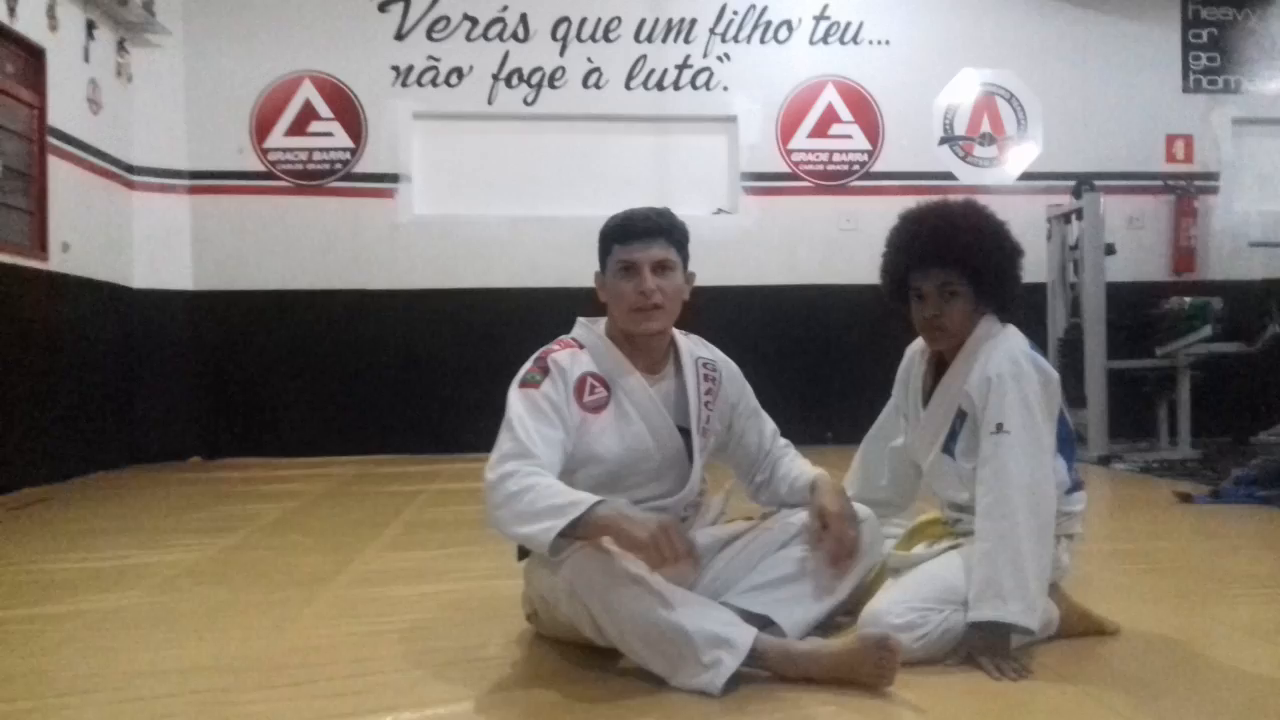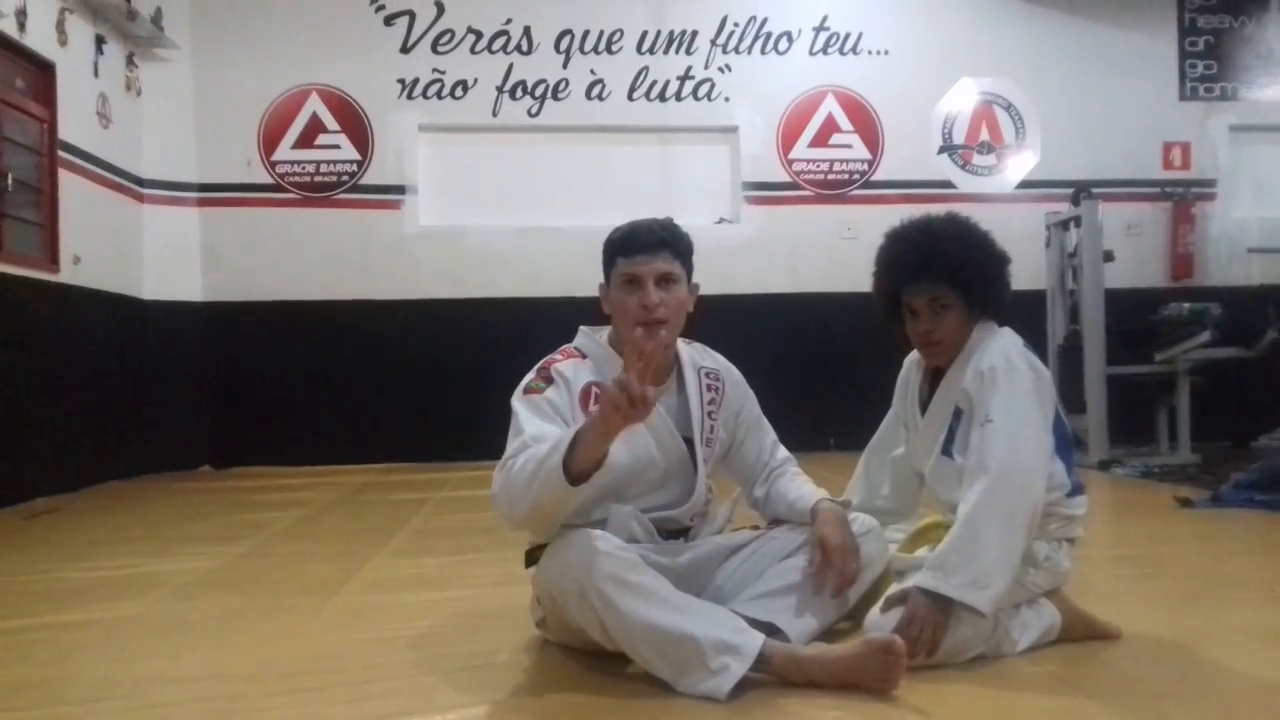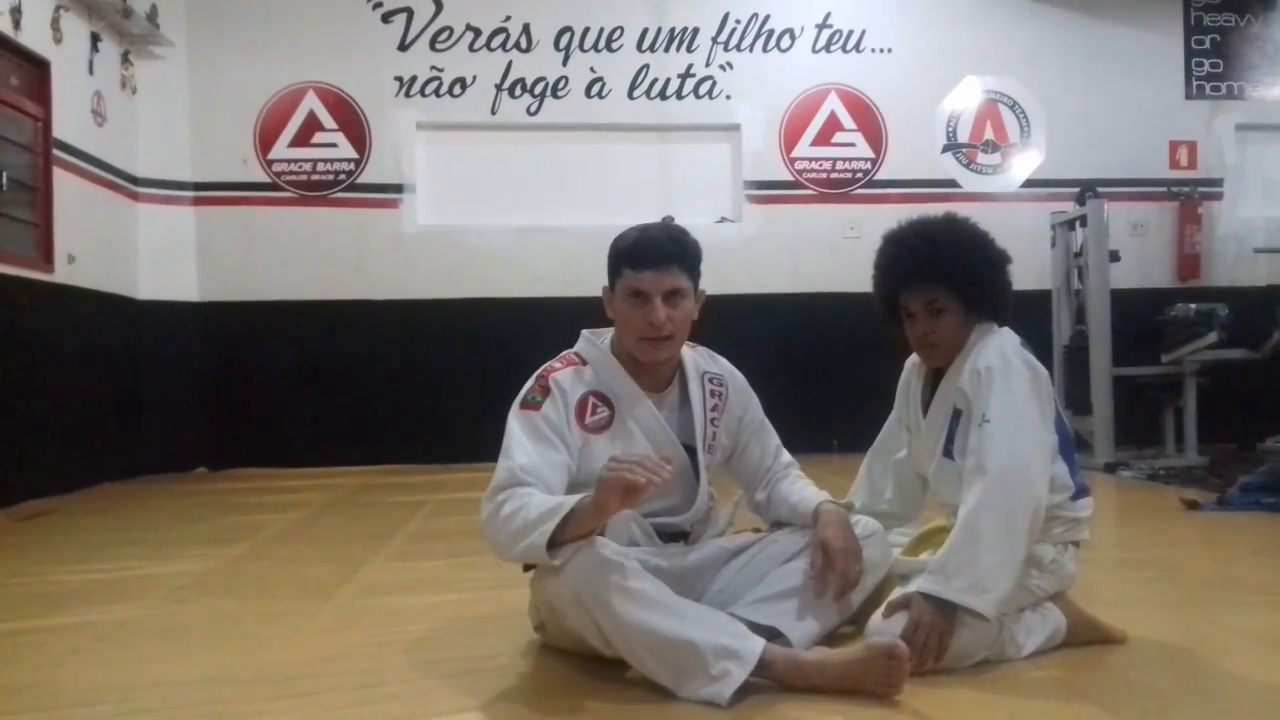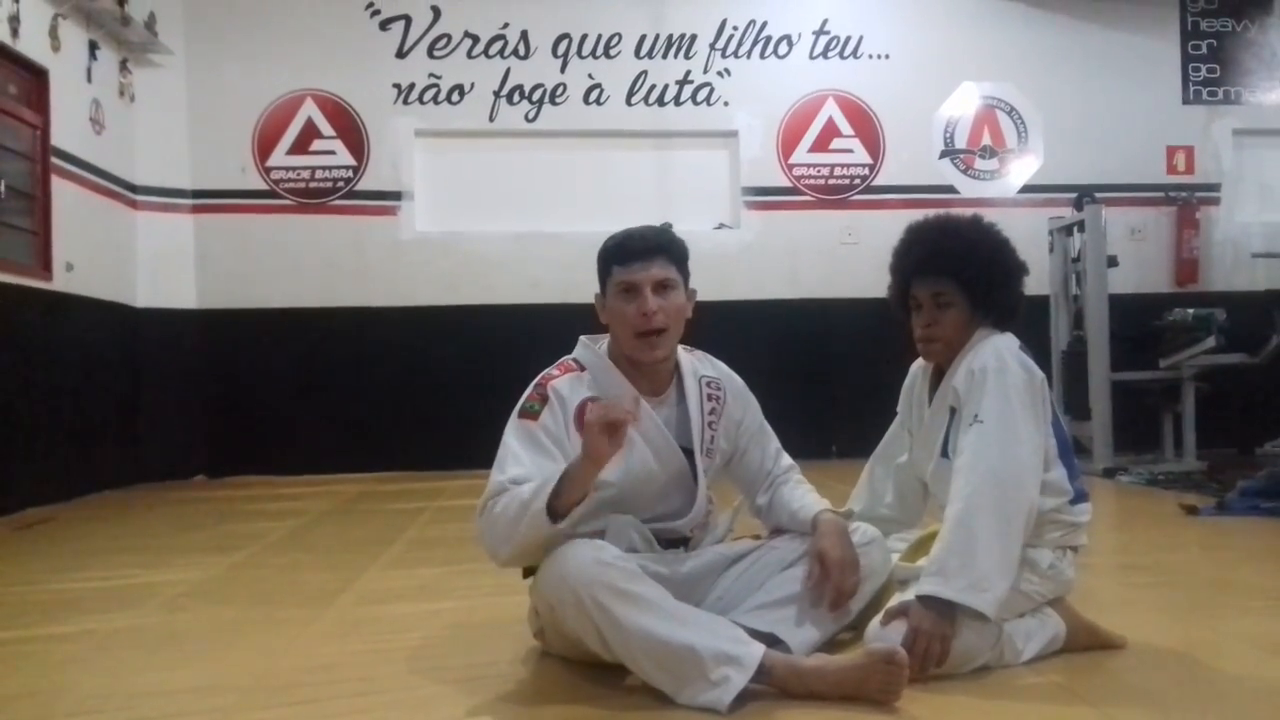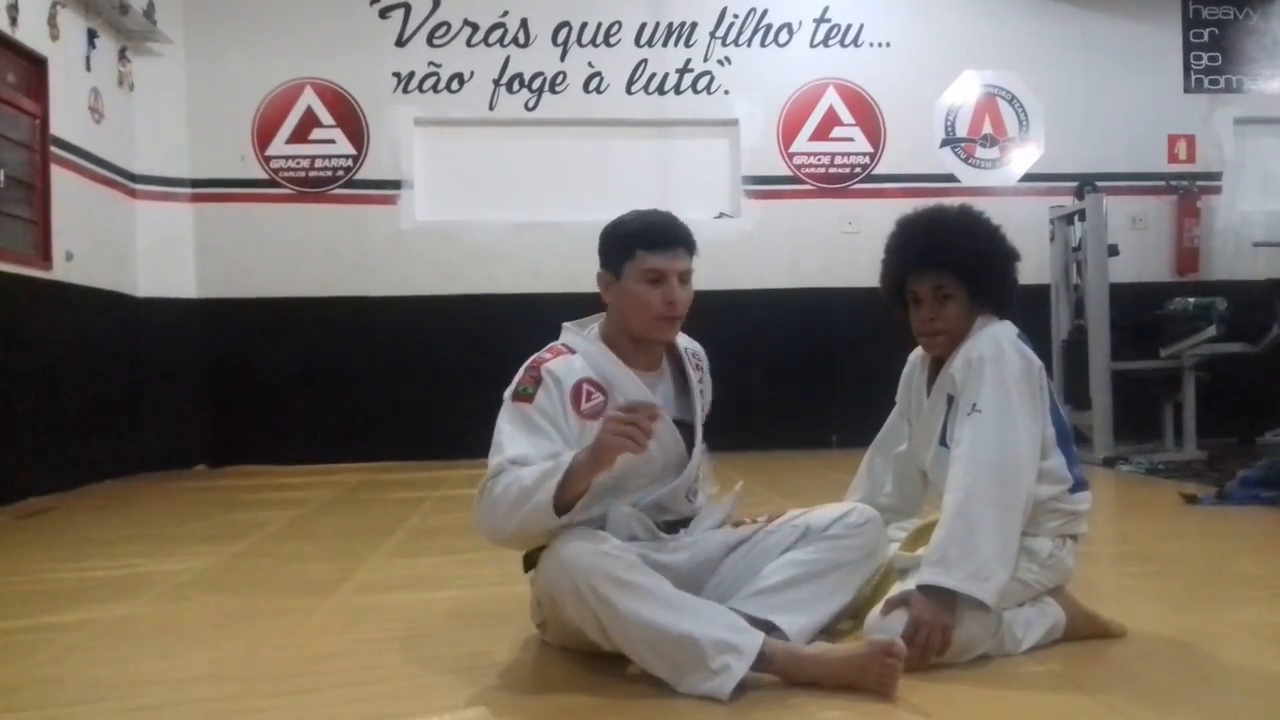
dt=1s
person 1, frame 1
left shoulder: (710, 369)
right shoulder: (557, 371)
left elbow: (768, 458)
right elbow: (512, 489)
left wrist: (821, 484)
right wrist: (613, 520)
left hip: (690, 558)
right hip: (602, 569)
left knee: (856, 530)
right knee: (573, 564)
left ankle: (682, 638)
right ankle: (787, 654)
person 1, frame 2
left shoulder: (714, 375)
right shoulder: (558, 379)
left elbow: (770, 470)
right elbow: (517, 498)
left wrist: (825, 510)
right wrist: (604, 424)
left hip: (697, 563)
right hip: (600, 574)
left knee: (862, 537)
right knee: (576, 560)
left ankle: (714, 640)
right ankle: (791, 658)
person 1, frame 3
left shoulder: (718, 381)
right shoulder: (559, 388)
left elbow: (773, 475)
right elbow: (507, 519)
left wrist: (827, 512)
right wrist: (595, 507)
left hip: (698, 569)
right hip: (603, 581)
left knee: (865, 540)
right knee: (577, 569)
left ankle: (724, 642)
right ankle: (792, 664)
person 1, frame 4
left shoulder: (716, 384)
right shoulder: (559, 394)
left elbow: (774, 478)
right elbow: (500, 529)
left wrist: (826, 522)
right wrist: (584, 469)
left hip: (697, 575)
right hip: (601, 593)
left knee: (865, 547)
right knee: (574, 570)
left ankle: (716, 646)
right ankle: (790, 670)
person 1, frame 5
left shoulder: (690, 360)
right shoulder: (551, 377)
right elbow: (500, 510)
left wrist: (714, 521)
right wrist: (588, 462)
left hip: (691, 559)
right hip: (588, 586)
left knee: (857, 527)
right knee: (576, 564)
left ankle: (718, 633)
right ankle: (795, 660)
person 2, frame 1
left shoulder: (1007, 368)
right shoulder: (920, 359)
left elbow: (1015, 499)
right elbow: (889, 459)
left wrist: (995, 616)
left hip: (1021, 539)
right hip: (960, 527)
left knee: (887, 626)
left ankle: (1045, 611)
right ankle: (1022, 601)
person 2, frame 2
left shoulder: (1003, 367)
right shoulder: (917, 370)
left elbow: (1002, 491)
right elbow: (890, 467)
left wrist: (943, 588)
left hip: (1028, 540)
right hip: (969, 532)
left knee: (892, 631)
left ankle: (1050, 616)
right ankle: (1027, 607)
person 2, frame 3
left shoulder: (1001, 367)
right shoulder: (919, 371)
left elbow: (1004, 492)
right elbow: (892, 468)
left wrist: (946, 593)
left hip: (1032, 543)
right hip: (976, 536)
left knee: (895, 637)
left ankle: (1056, 620)
right ankle: (1031, 610)
person 2, frame 4
left shoulder: (998, 369)
right shoulder: (924, 374)
left elbow: (990, 492)
right elbow: (894, 475)
left wrist: (943, 597)
left hip: (1031, 548)
right hip: (984, 542)
left knee: (897, 643)
left ankle: (1056, 626)
right ankle: (1030, 614)
person 2, frame 5
left shoulder: (997, 357)
right shoulder: (922, 364)
left elbow: (988, 484)
right elbow: (892, 466)
left wrist: (945, 588)
left hip: (1030, 538)
right hip: (975, 533)
left knee: (895, 632)
left ankle: (1055, 614)
right ankle: (1025, 603)
